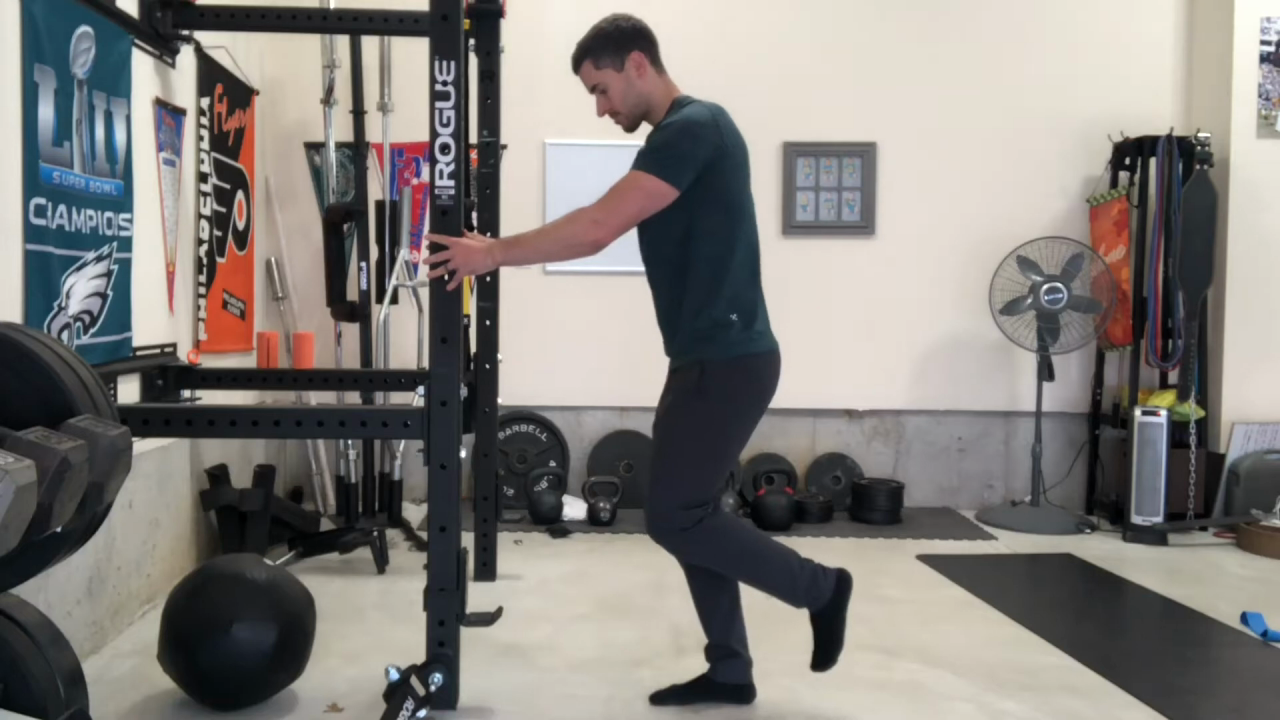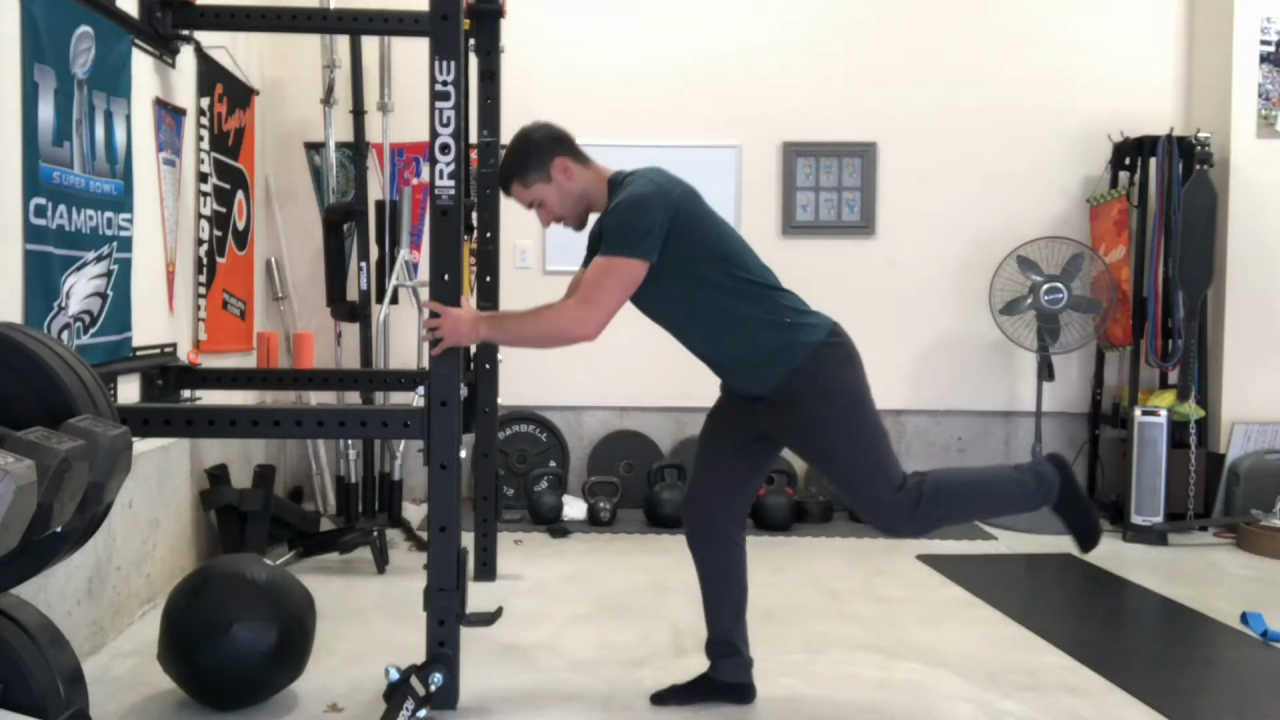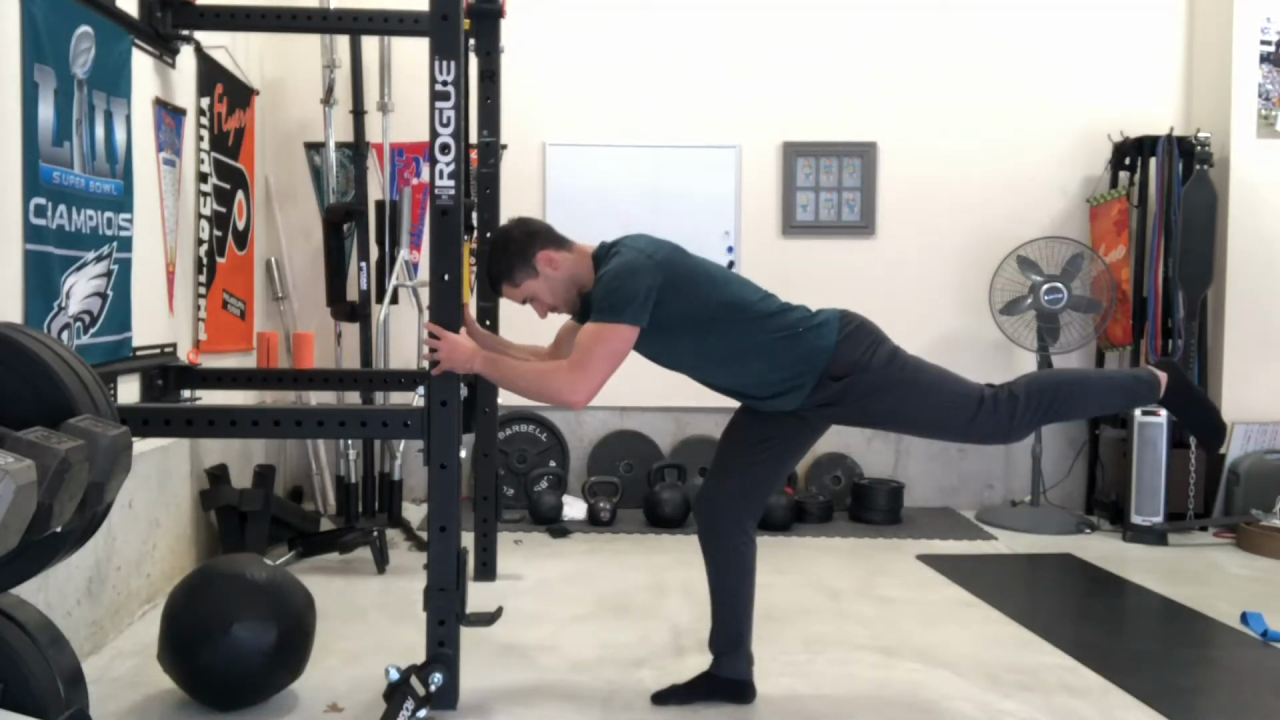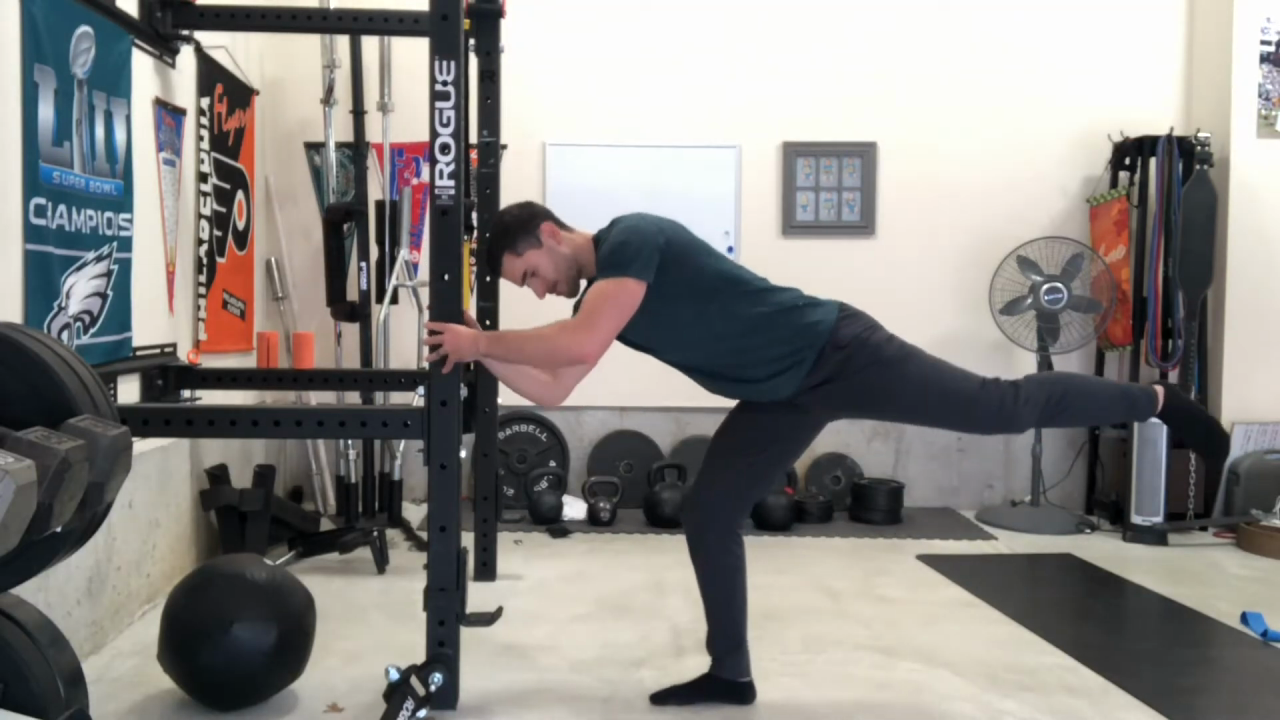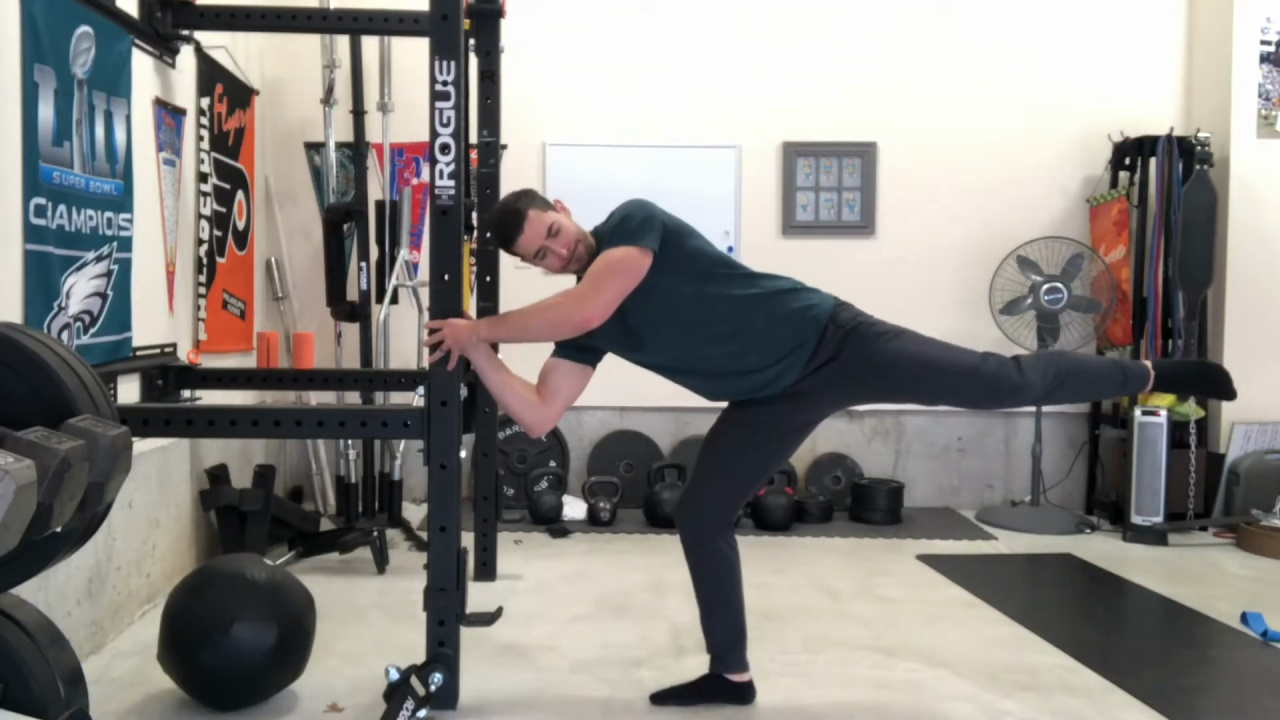
dt=1s
person 1, frame 1
left shoulder: (694, 128)
right shoulder: (677, 136)
left elbow: (597, 227)
right elbow: (603, 227)
left wrist: (493, 254)
right wrist: (499, 253)
left hip: (726, 361)
right hip: (706, 358)
left knee: (675, 519)
right knee: (688, 517)
left ankle: (820, 588)
right ankle: (729, 671)
person 1, frame 2
left shoulder: (642, 202)
right shoulder: (615, 225)
left elbow: (583, 322)
right elbow: (572, 311)
left wrist: (482, 330)
right wrist: (482, 318)
left hip: (809, 370)
right hip: (755, 383)
left knee: (894, 509)
right knee: (708, 516)
left ankle: (1045, 483)
right ankle: (729, 670)
person 1, frame 3
left shoulder: (629, 272)
right shoulder: (607, 285)
left elbow: (575, 388)
right elbow: (556, 361)
left wrist: (476, 361)
right wrist: (481, 342)
left hip: (840, 365)
right hip: (789, 392)
left knee: (998, 415)
right knee: (721, 511)
left ankle: (1156, 385)
right ankle: (731, 669)
person 1, frame 4
left shoulder: (632, 238)
right shoulder: (598, 294)
left elbow: (578, 346)
right elbow: (551, 387)
left wrist: (481, 341)
right wrist: (481, 348)
left hip: (836, 351)
right hip: (782, 393)
left knee: (998, 407)
right knee: (708, 513)
left ankle: (1156, 400)
right ankle: (731, 672)
person 1, frame 5
left shoulder: (634, 222)
right shoulder: (586, 327)
left elbow: (585, 307)
right elbow: (538, 416)
left wrist: (479, 327)
right wrist: (478, 355)
left hip: (827, 340)
right hip: (773, 396)
left knee: (1003, 383)
right knee: (700, 516)
left ankle: (1152, 373)
right ankle: (730, 674)
